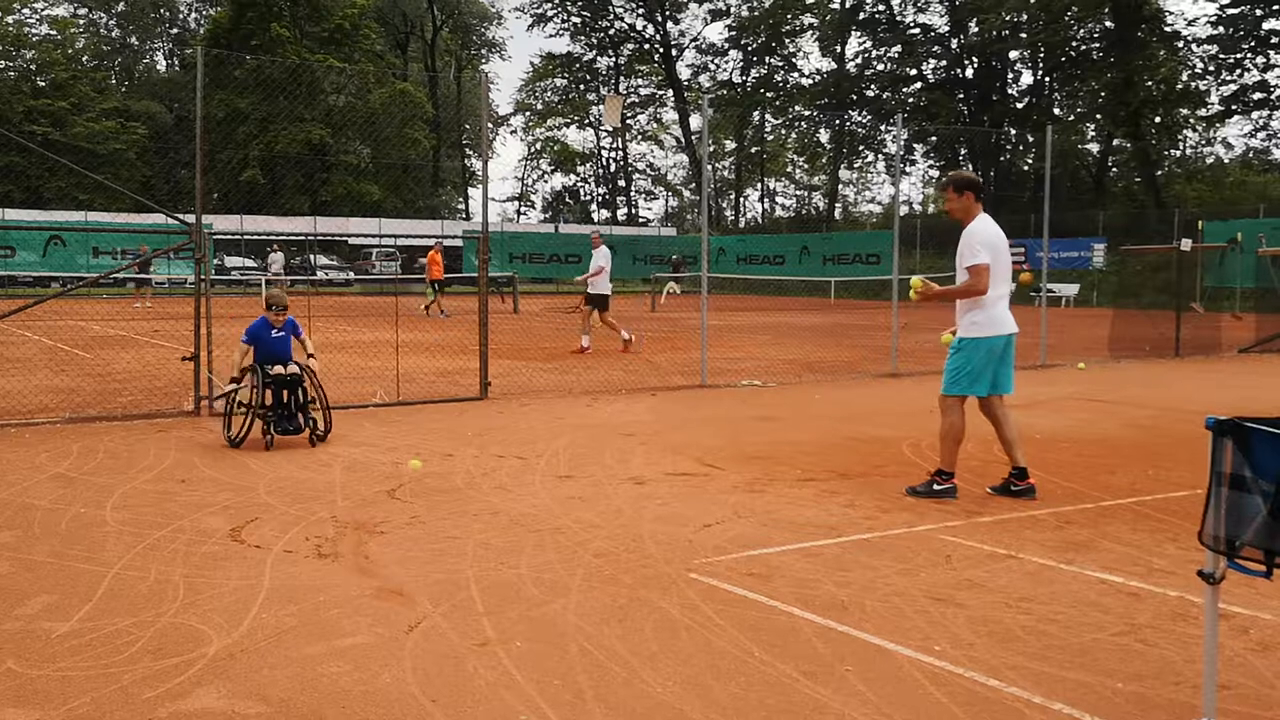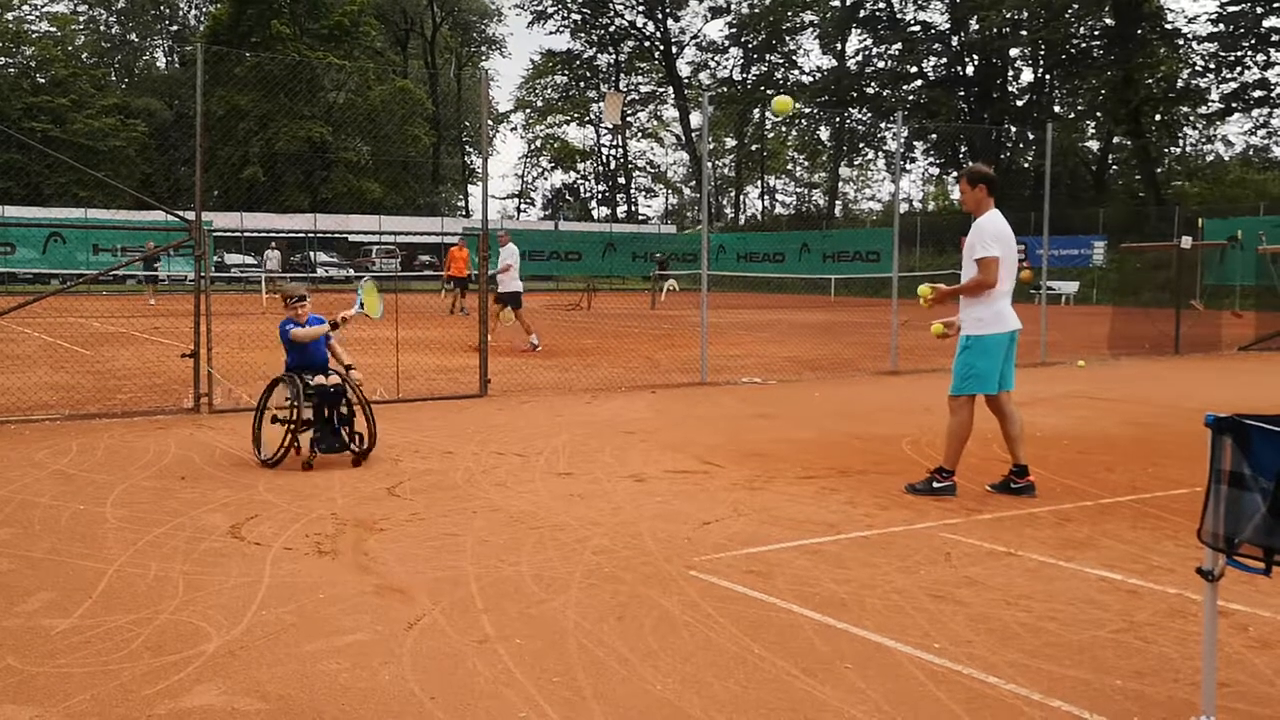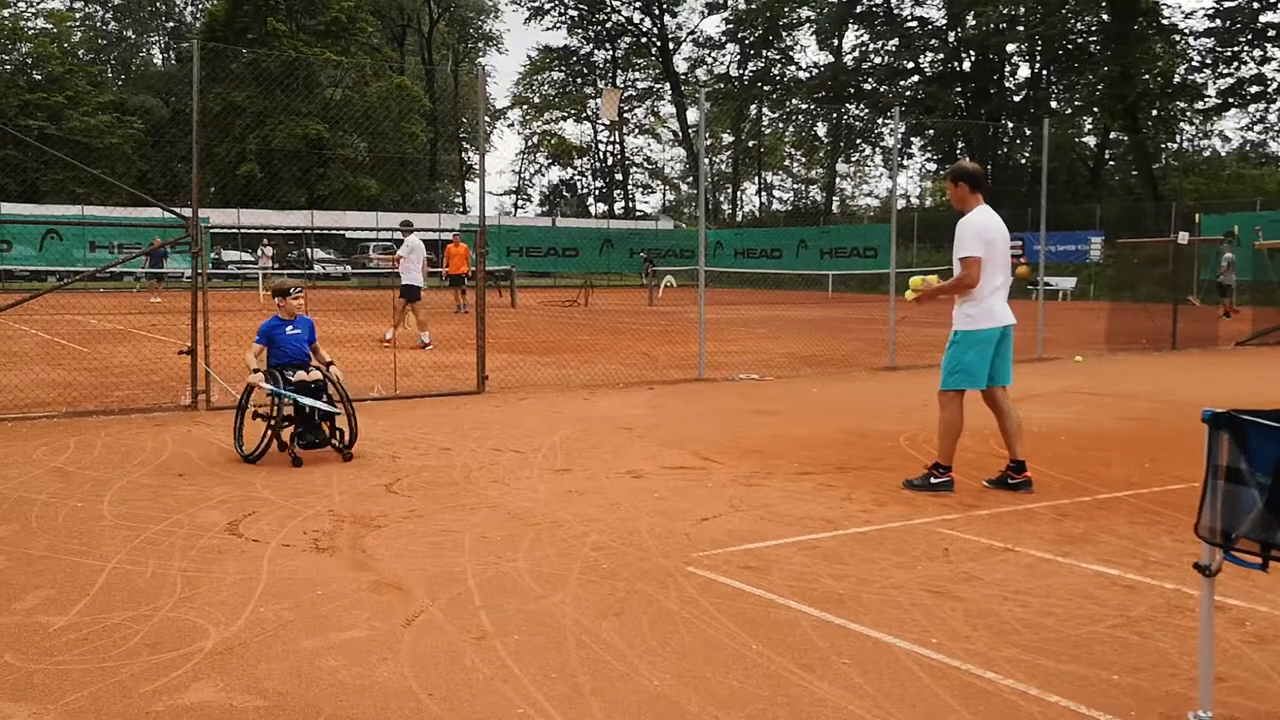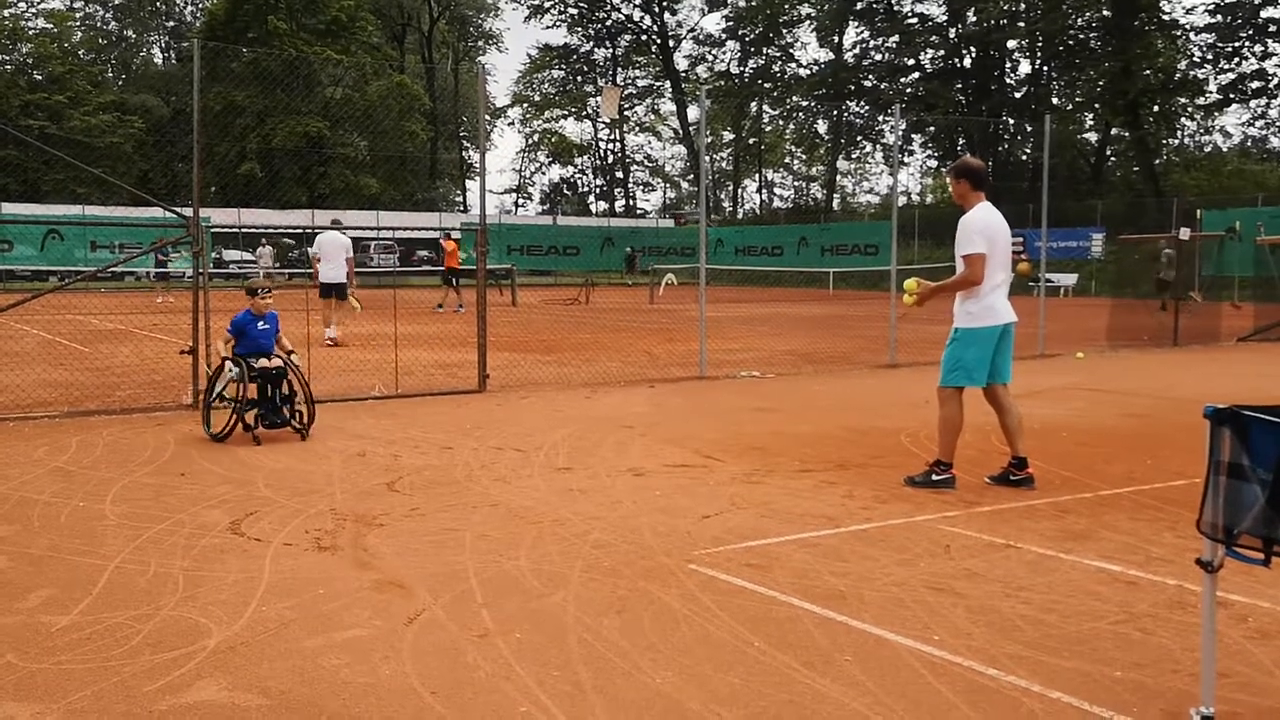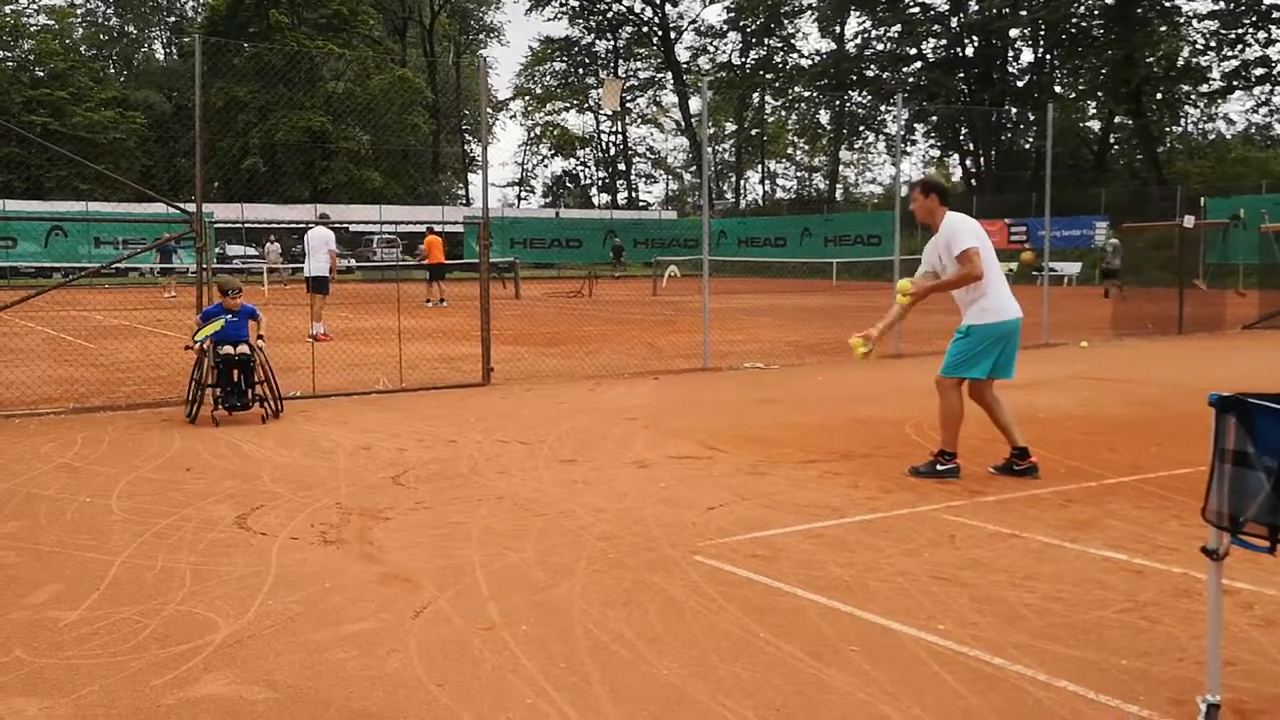
dt=1s
person 1, frame 1
left shoulder: (975, 232)
right shoulder: (992, 229)
left elbow: (978, 285)
left wrist: (938, 292)
right wrist: (964, 323)
left hip: (980, 333)
right hip: (999, 329)
left knee: (951, 401)
right knee: (993, 403)
left ankle: (944, 479)
right ankle: (1020, 477)
person 1, frame 2
left shoulder: (984, 225)
right shoulder: (999, 224)
left elbow: (987, 280)
left wrist: (948, 292)
right wrist: (961, 319)
left hip: (985, 330)
right hip: (1001, 325)
left knee: (961, 400)
right knee: (1000, 399)
left ankle: (945, 477)
right ankle: (1021, 476)
person 1, frame 3
left shoulder: (970, 223)
right shoulder: (995, 220)
left elbow: (970, 278)
left wrist: (935, 289)
right wrist: (943, 289)
left hip: (976, 323)
right hip: (999, 319)
left knee: (950, 394)
right knee: (997, 394)
left ankle: (942, 473)
right ankle: (1018, 471)
person 1, frame 4
left shoulder: (972, 220)
right shoulder: (997, 217)
left elbow: (973, 276)
left wrist: (933, 289)
left hip: (976, 321)
right hip: (1000, 317)
left knee: (949, 391)
right knee: (997, 391)
left ankle: (943, 470)
right ankle: (1019, 467)
person 1, frame 5
left shoulder: (958, 227)
right shoulder: (934, 246)
left elbow: (975, 271)
right elbow: (913, 293)
left wrist: (931, 287)
right wrist: (881, 328)
left hip: (990, 319)
right hip: (1003, 319)
left knee: (947, 383)
right knee: (979, 389)
left ankle: (946, 460)
right ankle: (1022, 458)
